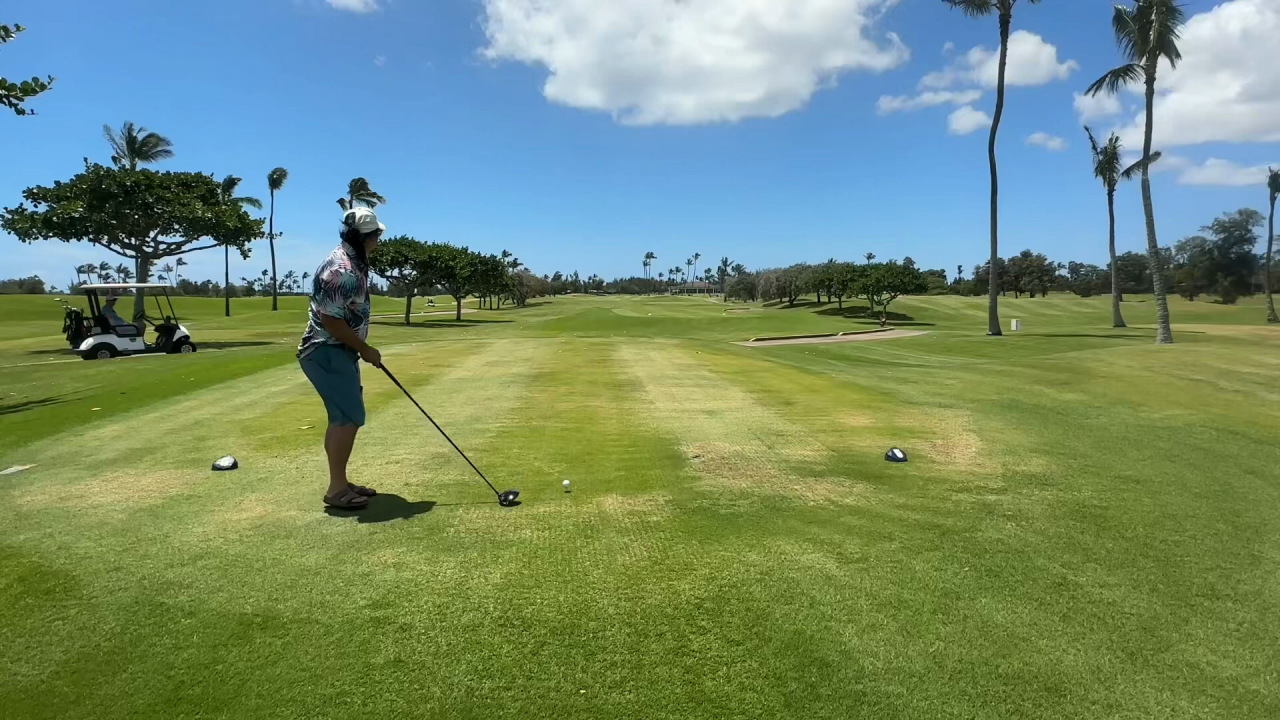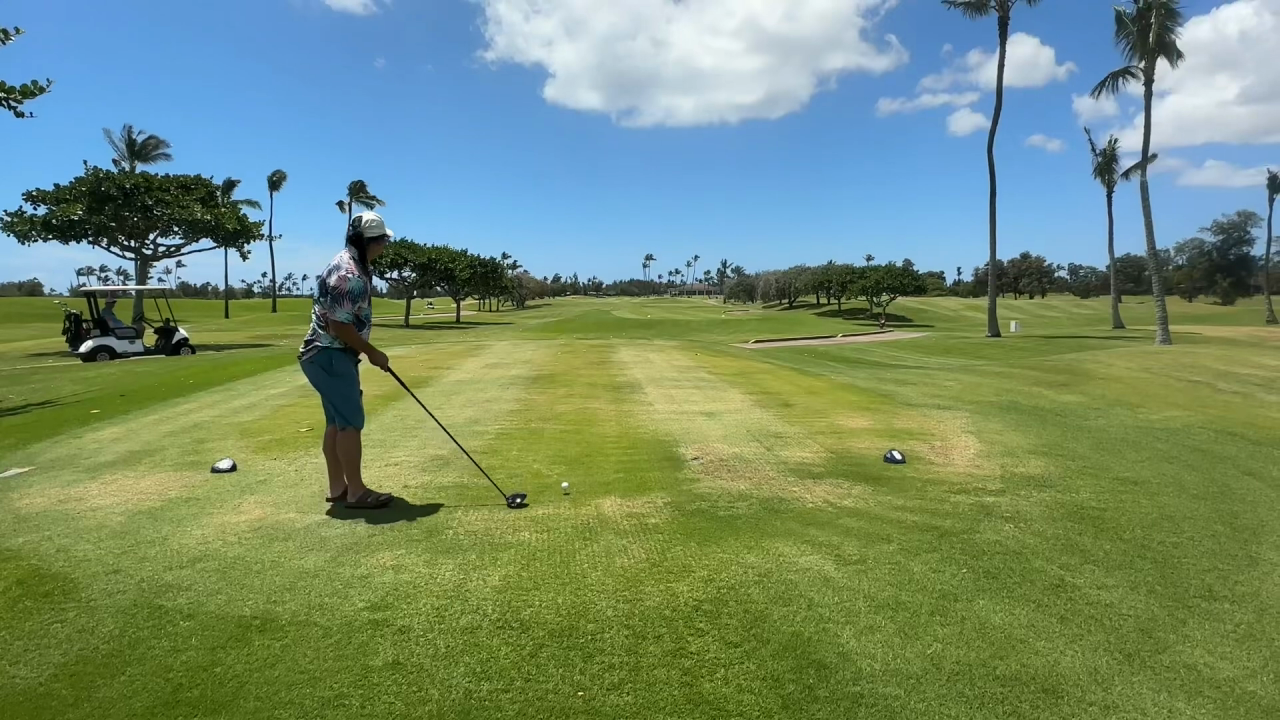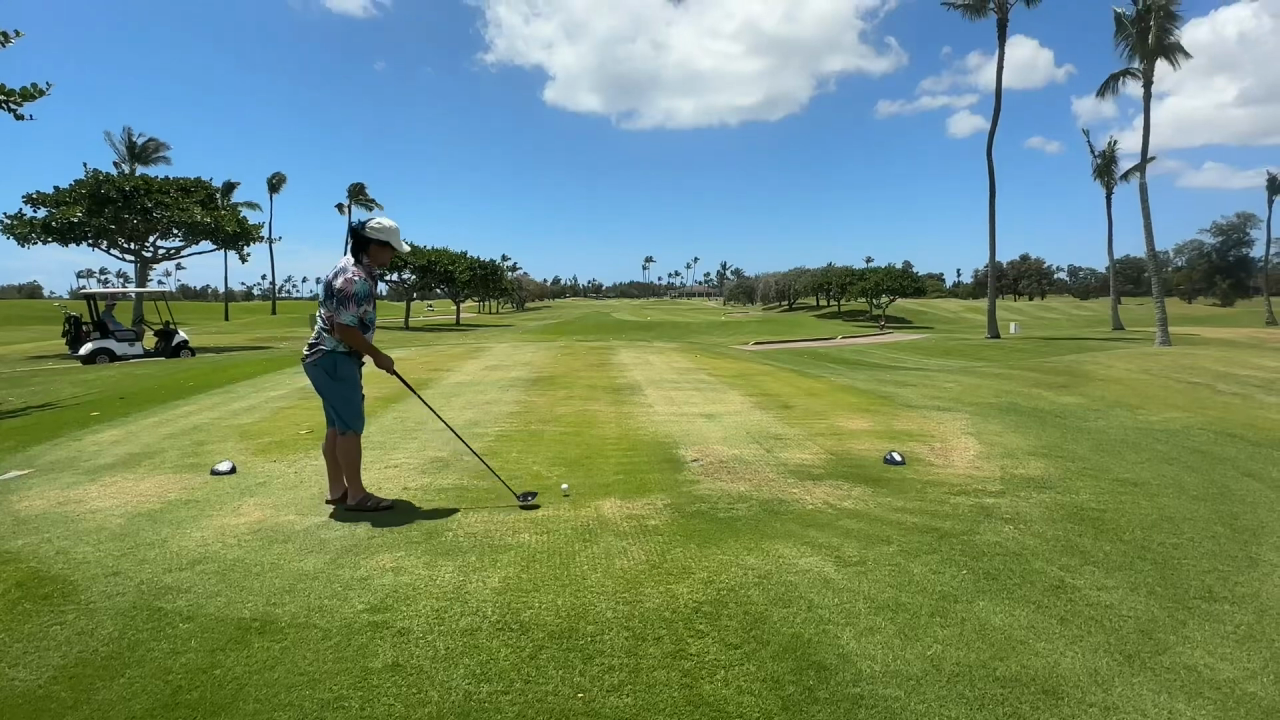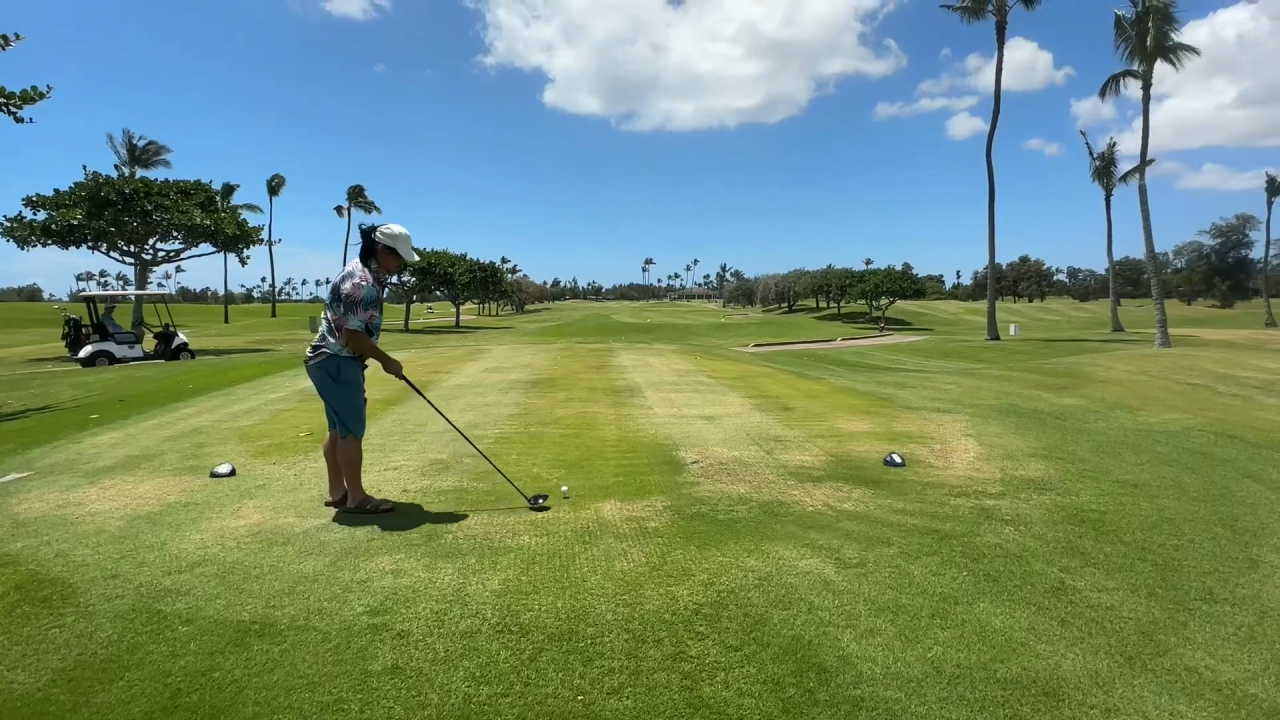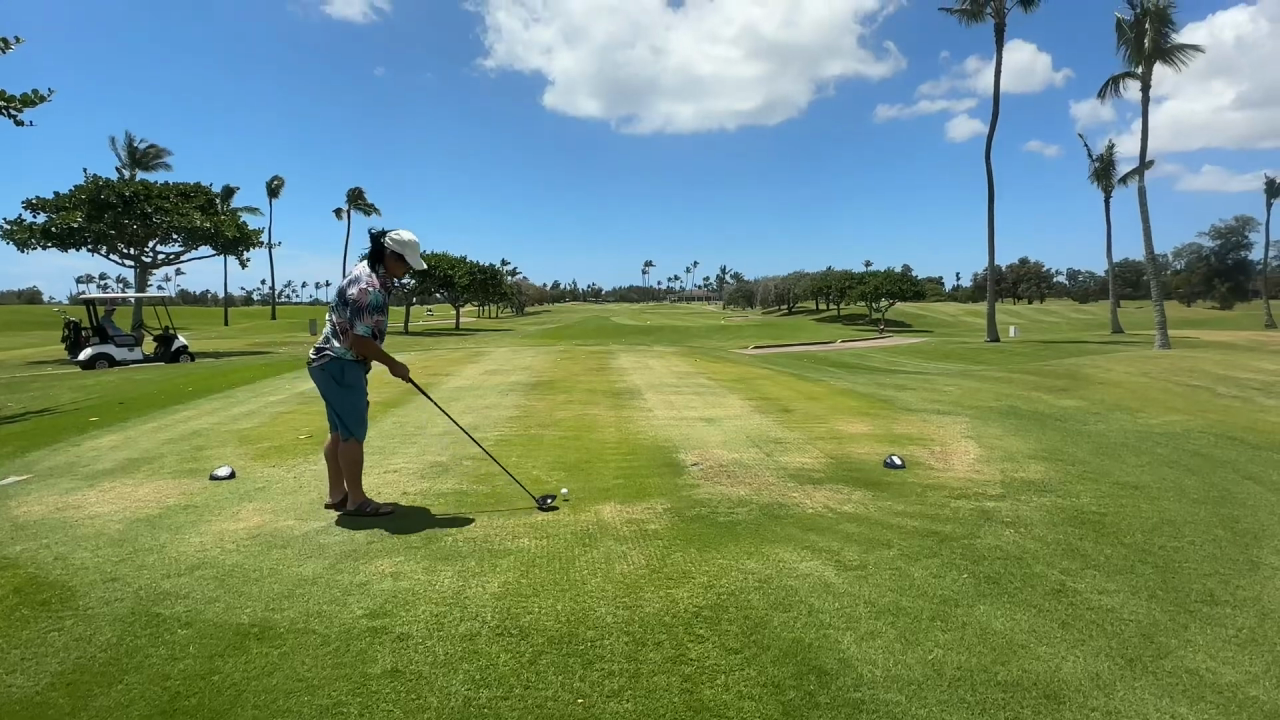
dt=0.2s
person 1, frame 1
left shoulder: (352, 263)
right shoulder: (341, 270)
right elbow: (331, 320)
left wrist: (358, 348)
right wrist: (365, 349)
left hip: (336, 352)
right hip: (327, 352)
left knee: (340, 417)
right knee: (350, 416)
left ankle: (338, 485)
right ankle: (337, 488)
person 1, frame 2
left shoulder: (353, 265)
right shoulder: (348, 275)
right elbow: (339, 325)
left wrist: (363, 351)
right wrist: (372, 352)
left hip: (332, 355)
right hip: (329, 356)
left knee: (337, 422)
right knee: (350, 421)
left ankle: (338, 486)
right ankle: (356, 491)
person 1, frame 3
left shoulder: (359, 268)
right shoulder: (354, 278)
right elbow: (344, 328)
left wrist: (369, 354)
right wrist: (377, 355)
left hip: (331, 357)
right hip: (333, 359)
left knee: (337, 425)
right knee: (350, 425)
left ankle: (337, 489)
right ankle: (356, 494)
person 1, frame 4
left shoulder: (366, 270)
right shoulder: (362, 283)
right elbow: (352, 333)
left wrist: (376, 358)
right wrist: (386, 361)
left hip: (331, 359)
right hip: (336, 362)
left knee: (338, 428)
right knee: (351, 428)
left ankle: (337, 490)
right ankle: (356, 497)
person 1, frame 5
left shoulder: (370, 272)
right shoulder: (369, 287)
right elbow: (359, 339)
left wrist: (367, 360)
right wrist: (393, 365)
left hip: (333, 361)
right hip: (339, 364)
left knee: (339, 430)
right knee: (353, 431)
left ankle: (337, 493)
right ankle: (356, 499)
